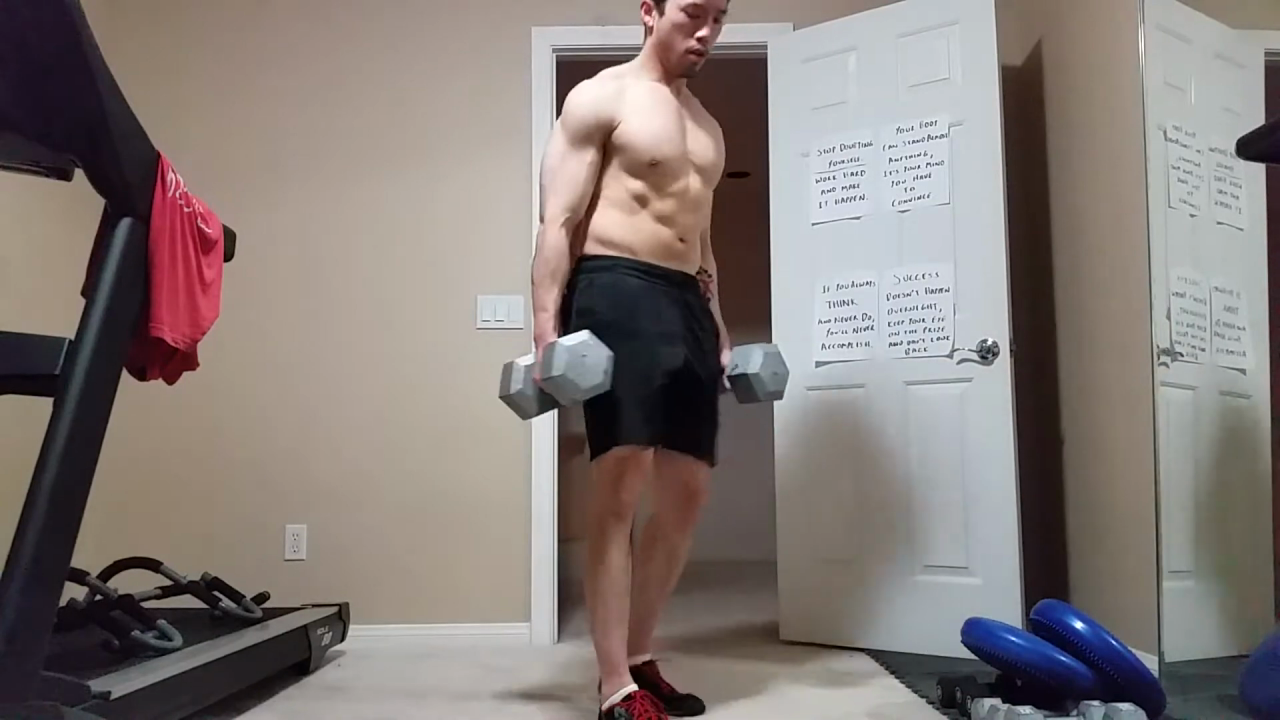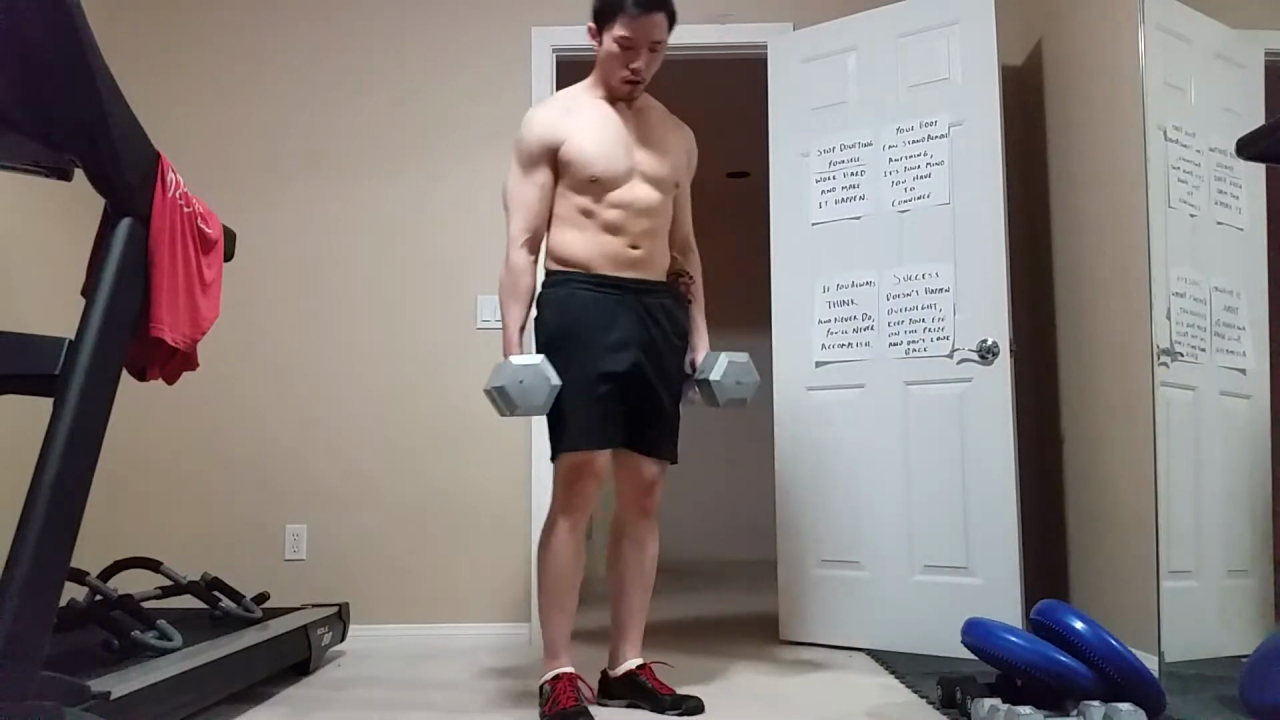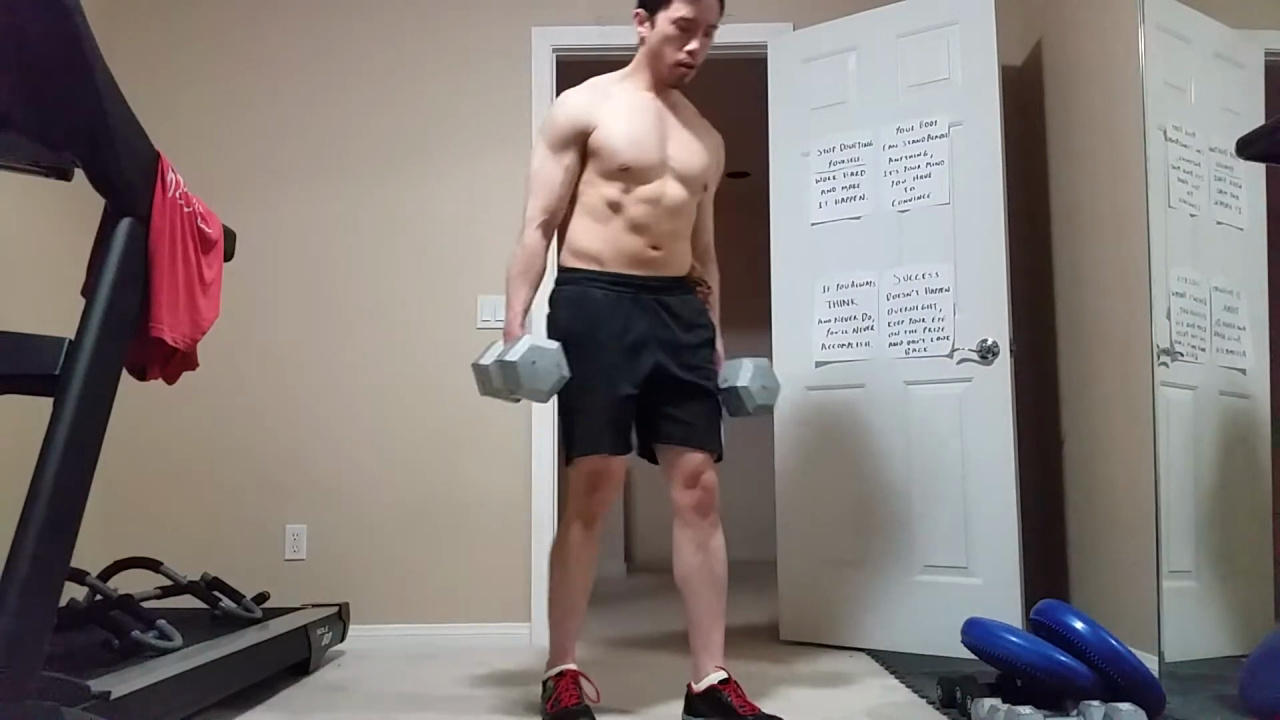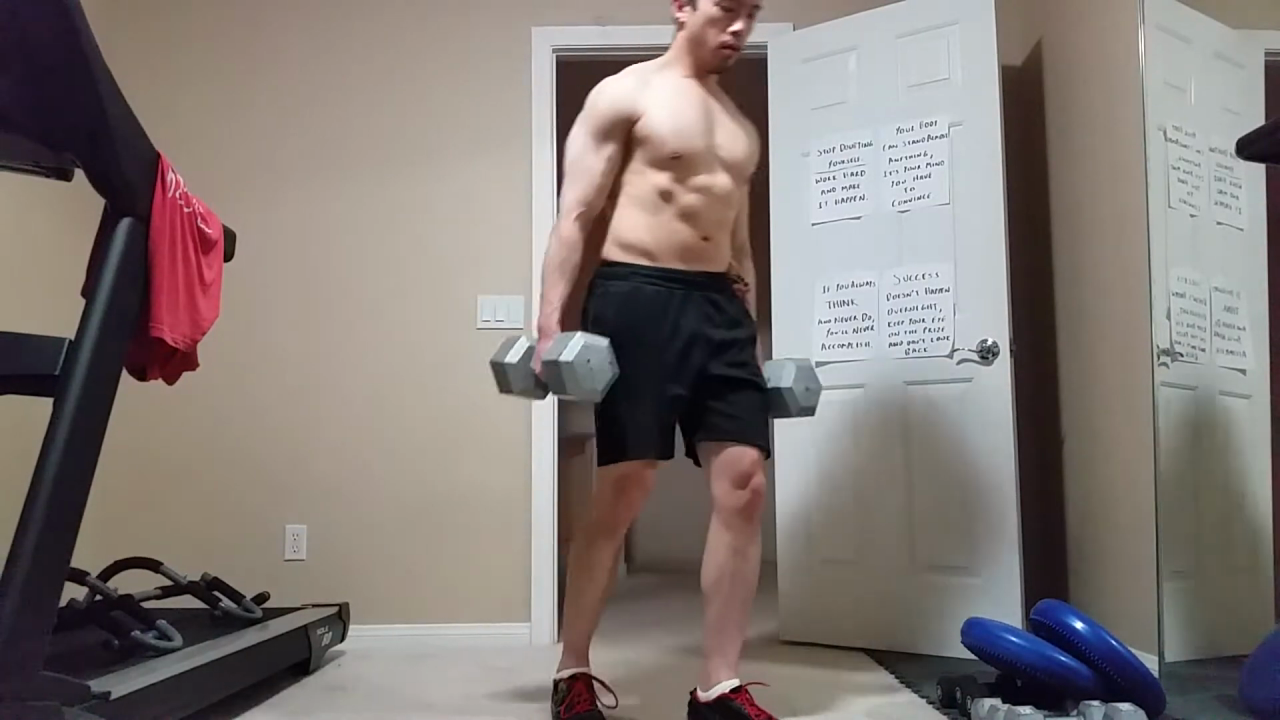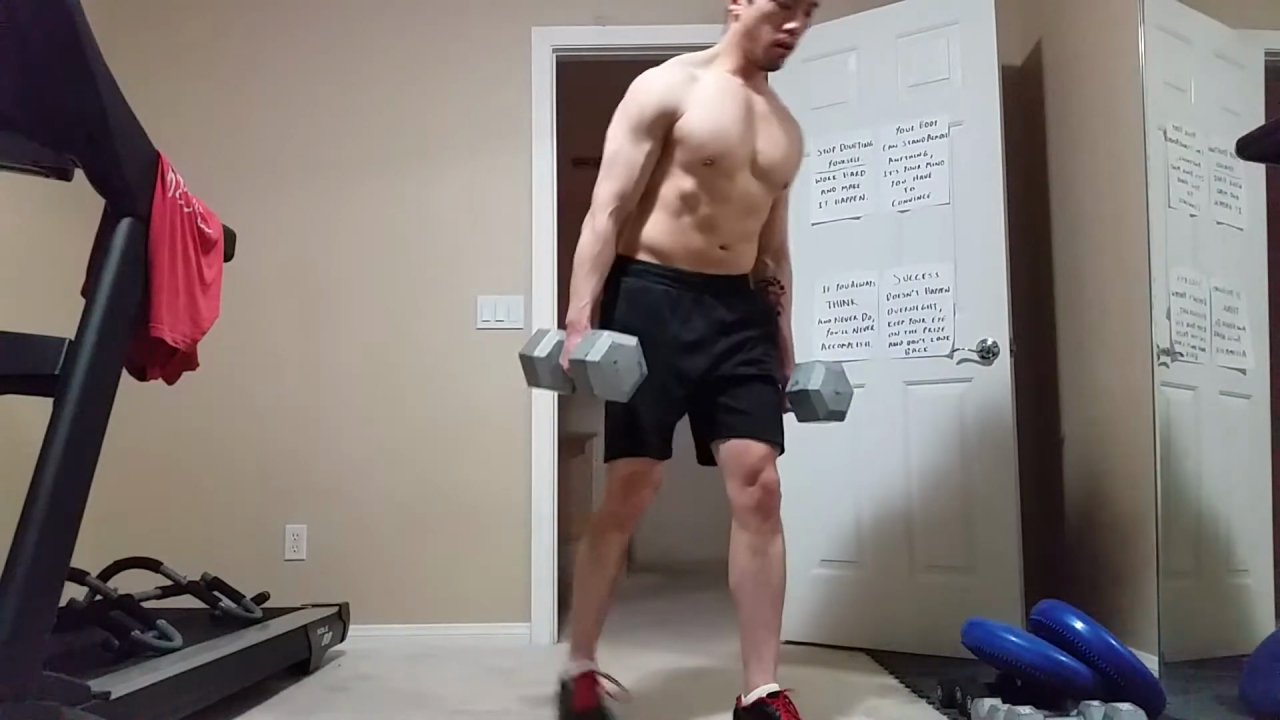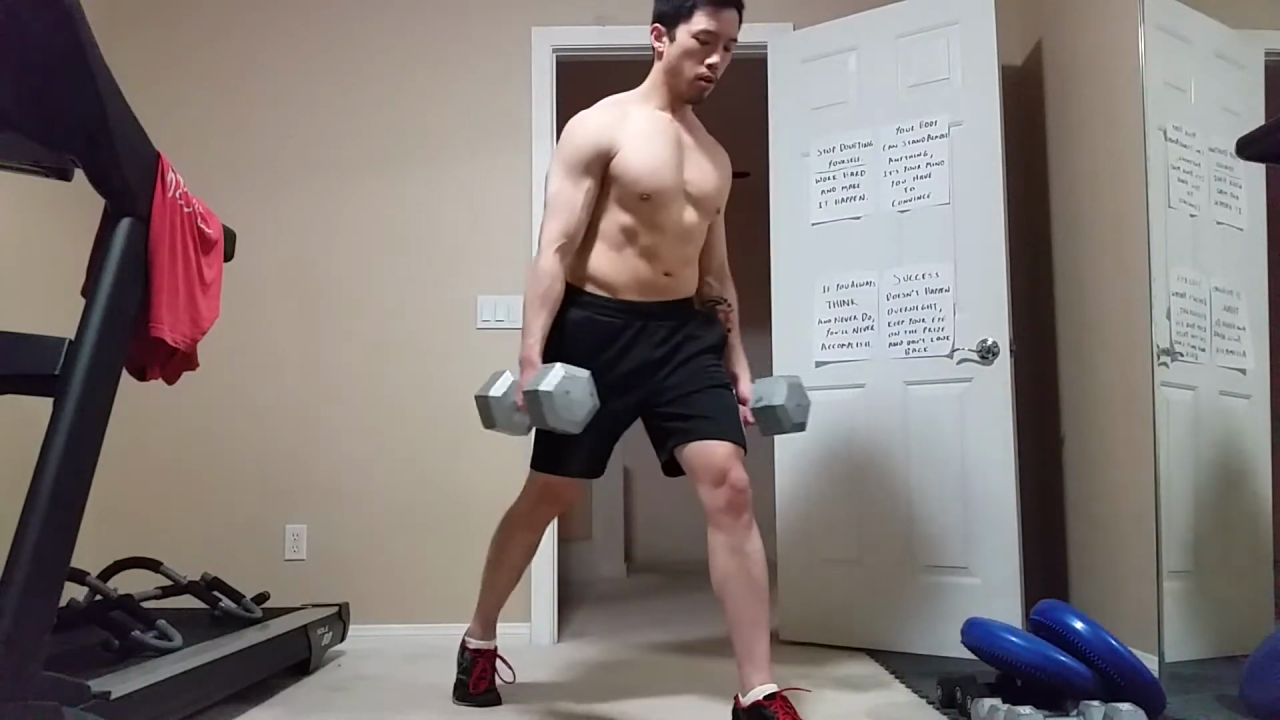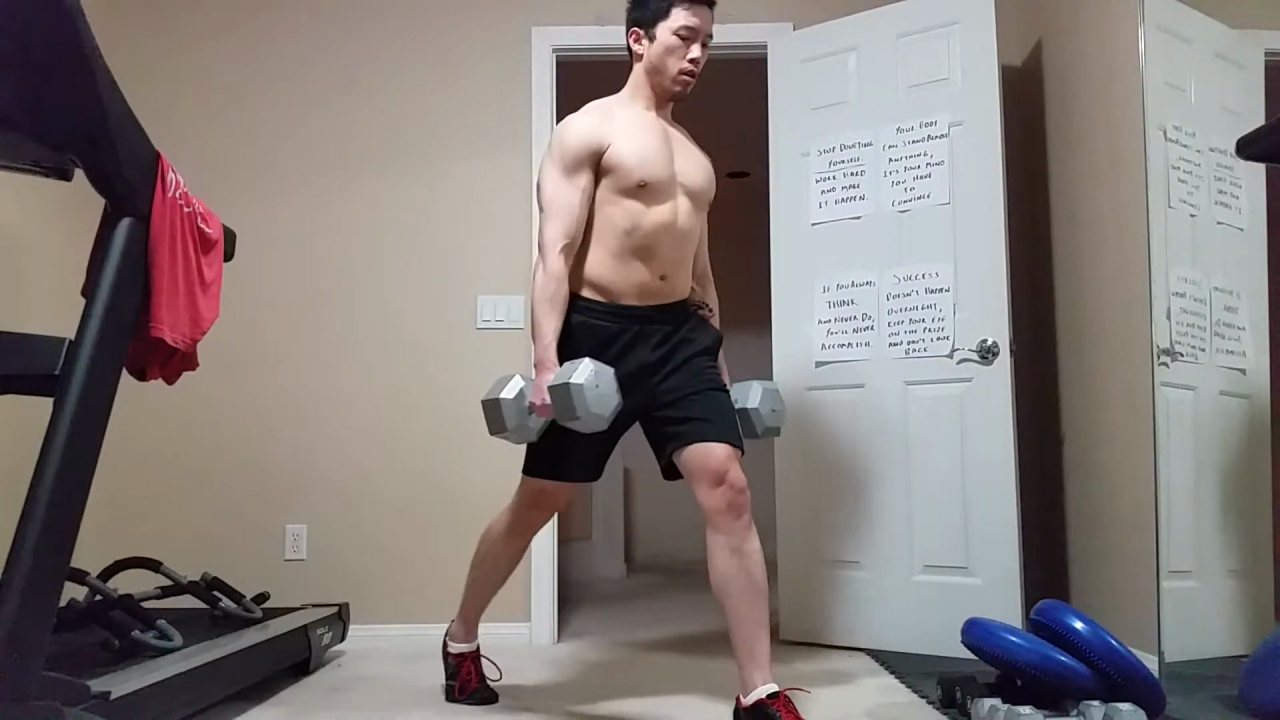
dt=0.7s
person 1, frame 1
left shoulder: (707, 127)
right shoulder: (600, 100)
right elbow: (557, 225)
left wrist: (720, 329)
right wrist: (547, 332)
left hip: (687, 304)
right hip: (618, 293)
left knee: (685, 493)
right knee: (620, 489)
left ankle: (637, 659)
person 1, frame 2
left shoulder: (677, 137)
right shoulder: (551, 122)
right elbow: (522, 245)
left wrist: (698, 330)
right wrist: (513, 344)
left hip: (658, 311)
right hip: (580, 306)
left knee: (643, 495)
right knee: (577, 493)
person 1, frame 3
left shoulder: (706, 139)
right shoulder: (582, 108)
right elbow: (538, 225)
left wrist: (716, 343)
right wrist: (515, 324)
left hip: (679, 311)
right hip: (595, 302)
left knee: (698, 491)
right knee: (594, 489)
person 1, frame 4
left shoulder: (741, 127)
right shoulder: (624, 96)
right elbow: (575, 217)
left wrist: (753, 342)
right wrist: (549, 320)
left hip: (720, 309)
right hip: (637, 298)
left knee: (744, 488)
right knee: (622, 493)
person 1, frame 5
left shoulder: (784, 124)
right shoulder: (668, 87)
right elbow: (606, 210)
left wrist: (783, 344)
right wrist: (577, 320)
left hip: (739, 309)
right hip: (655, 298)
left knee: (758, 487)
right knee: (630, 487)
person 1, frame 6
left shoulder: (715, 156)
right shoulder: (600, 128)
right elbow: (555, 249)
left wrist: (739, 368)
right wrist: (532, 355)
left hip: (684, 333)
right hip: (598, 329)
left knee: (731, 491)
right knee: (545, 495)
right ankle: (479, 642)
person 1, frame 7
left shoulder: (696, 155)
right shoulder: (587, 131)
right elbow: (554, 253)
left wrist: (721, 366)
right wrist: (546, 360)
left hip: (679, 336)
right hip: (597, 331)
left knee: (729, 494)
right knee: (536, 502)
right ankle: (462, 639)
